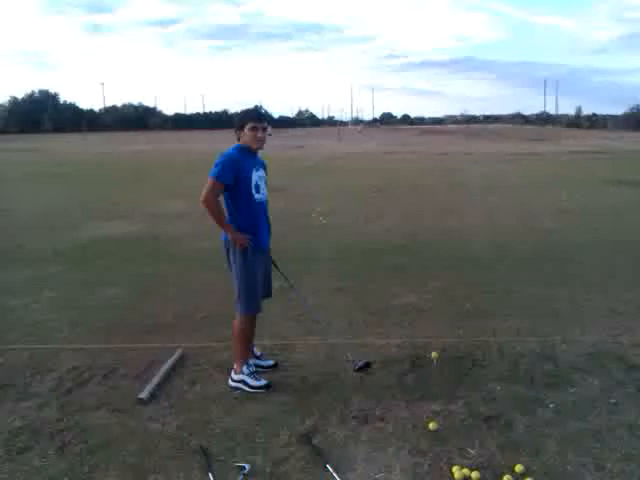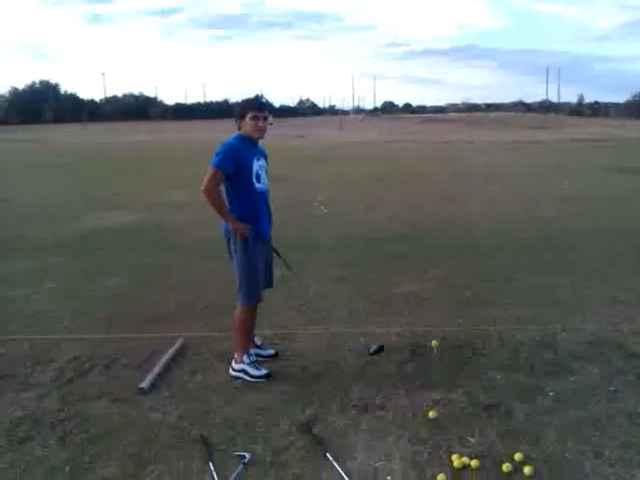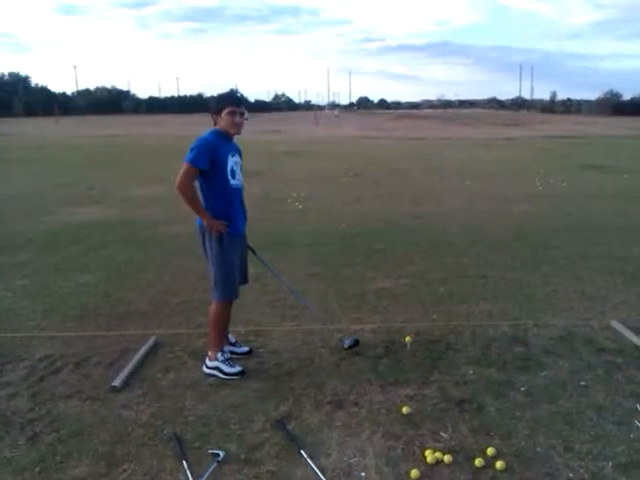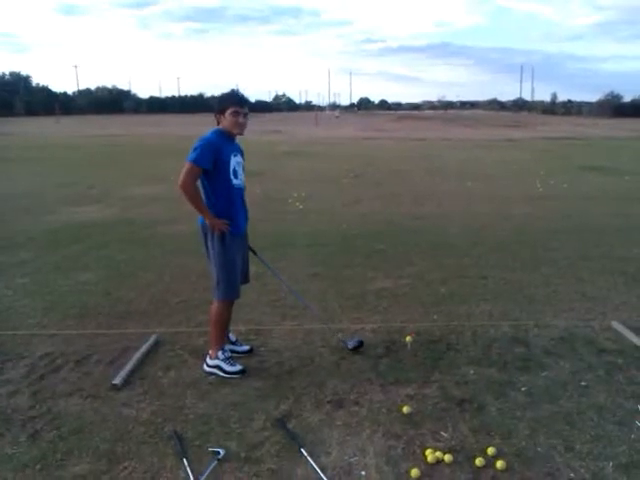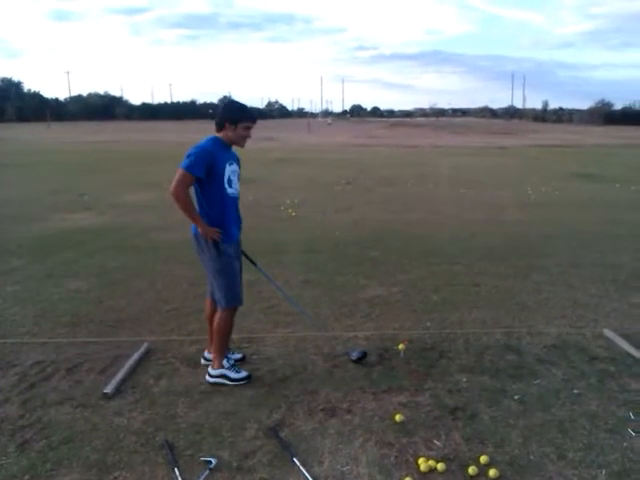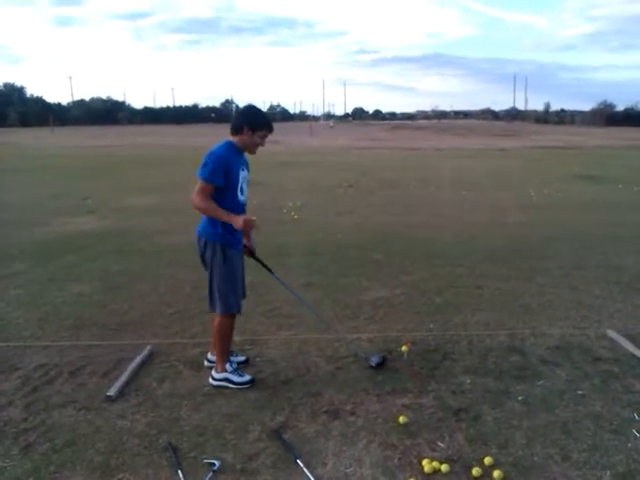
dt=0.4s
person 1, frame 1
left shoulder: (259, 162)
right shoulder: (231, 159)
right elbow: (207, 197)
right wrist: (231, 232)
left hip: (260, 242)
right hip: (243, 245)
left knee: (255, 303)
right knee: (247, 307)
left ankle: (249, 352)
right ankle: (239, 370)
person 1, frame 2
left shoulder: (260, 152)
right shoulder: (231, 148)
right elbow: (208, 187)
right wrist: (232, 222)
left hip: (261, 231)
right hip: (244, 234)
left knee: (255, 293)
right knee: (248, 297)
left ankle: (250, 342)
right ankle: (240, 360)
person 1, frame 3
left shoulder: (233, 147)
right shoulder: (207, 143)
right elbow: (182, 183)
right wrist: (207, 218)
left hip: (236, 228)
right hip: (219, 231)
left knee: (230, 290)
right knee: (223, 294)
left ankle: (224, 339)
right ankle: (214, 357)
person 1, frame 4
left shoulder: (235, 147)
right shoulder: (210, 143)
right elbow: (185, 182)
right wrist: (209, 217)
left hip: (237, 227)
right hip: (221, 230)
left knee: (232, 288)
right knee: (225, 293)
left ankle: (225, 338)
right ankle: (214, 355)
person 1, frame 5
left shoulder: (231, 156)
right shoulder: (204, 151)
right elbow: (177, 189)
right wrist: (202, 225)
left hip: (228, 236)
right hip: (214, 239)
left knee: (217, 295)
right knee: (229, 301)
left ankle: (214, 349)
right ankle: (218, 366)
person 1, frame 6
left shoulder: (240, 159)
right shoulder: (219, 156)
right elbow: (199, 199)
left wrist: (245, 235)
right wrist: (235, 220)
left hip: (230, 239)
right hip: (217, 240)
left knee: (227, 301)
right knee: (226, 305)
left ankle: (218, 352)
right ankle: (221, 369)
